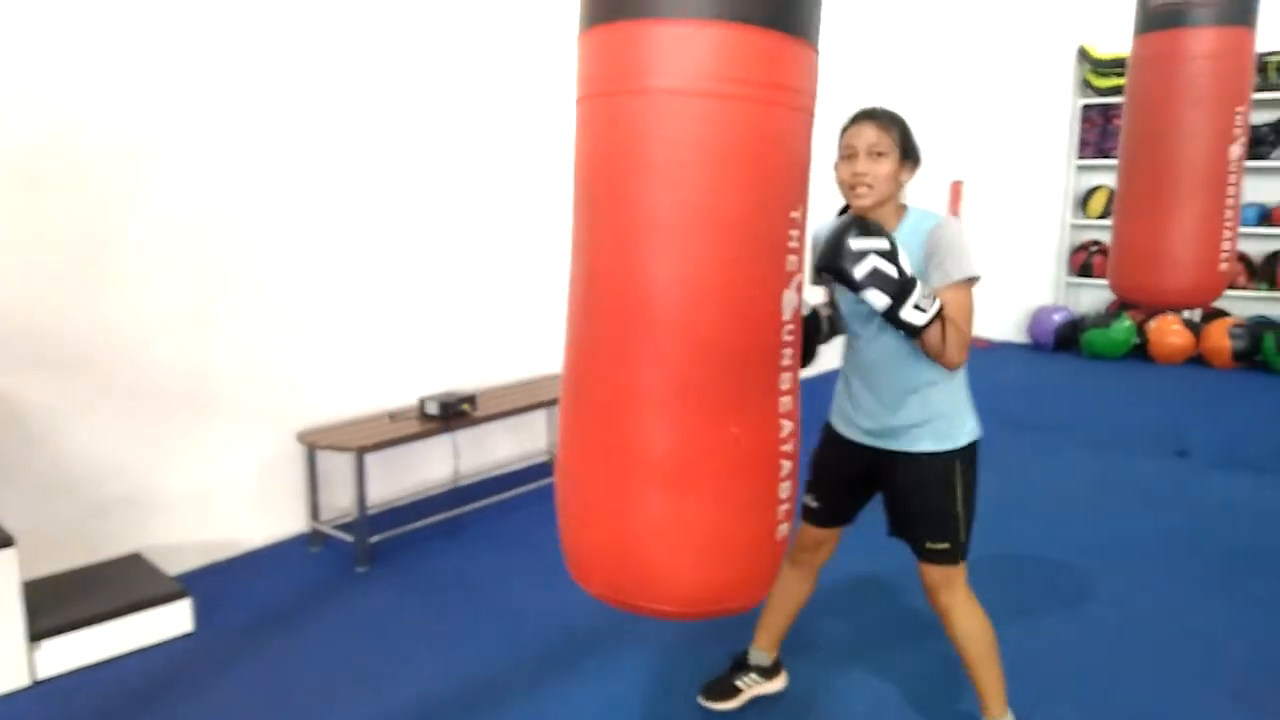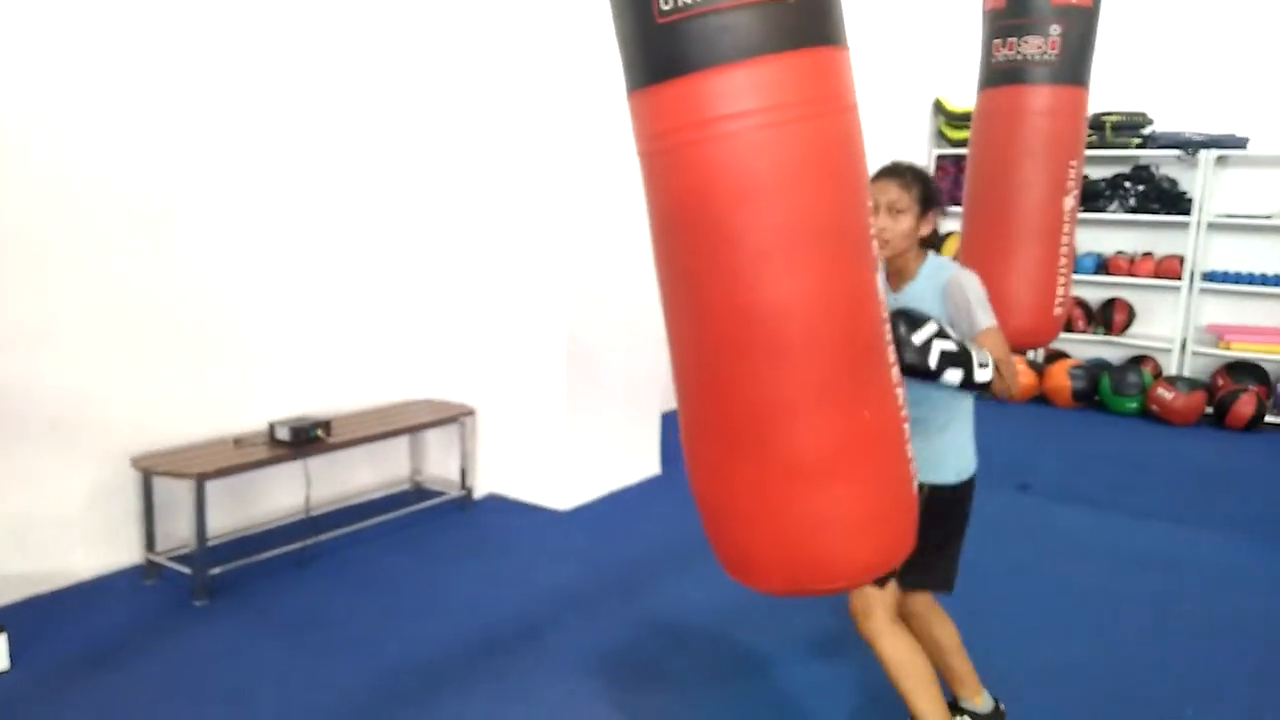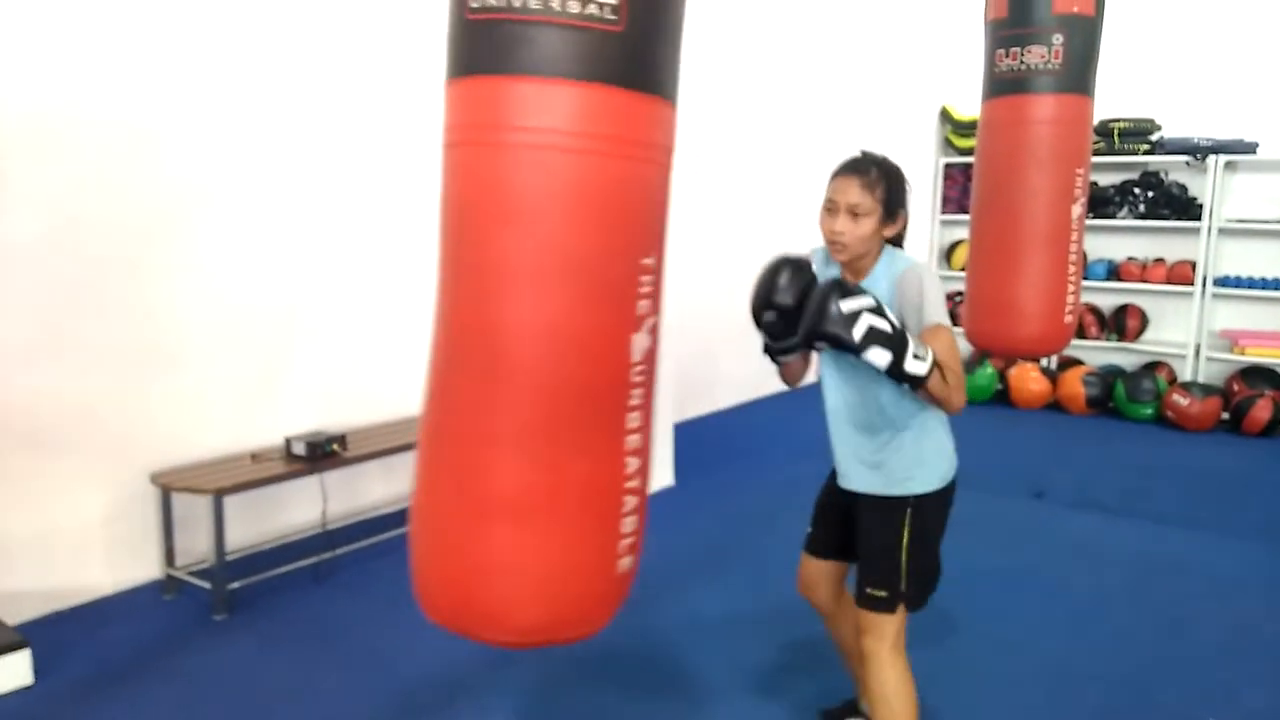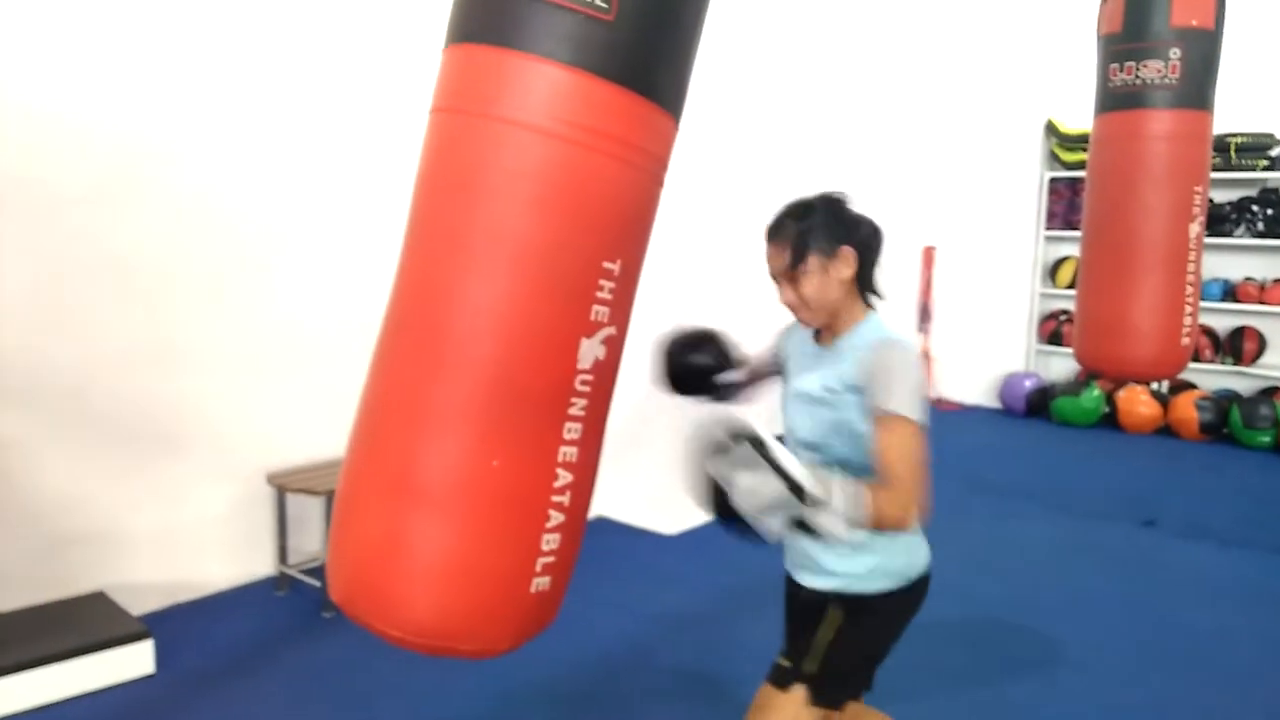
dt=0.7s
person 1, frame 1
left shoulder: (940, 234)
right shoulder: (830, 237)
left elbow: (953, 350)
left wrist: (889, 283)
right wrist: (804, 332)
left hip: (932, 438)
right hip: (854, 426)
left knee: (944, 584)
right knee: (807, 548)
right ankle: (760, 664)
person 1, frame 2
left shoulder: (955, 285)
left elbow: (1007, 380)
left wrist: (948, 358)
left hip: (936, 472)
left knee: (869, 604)
right knee: (910, 600)
person 1, frame 3
left shoulder: (911, 279)
right shoulder: (818, 270)
left elbow: (951, 395)
right elbow: (794, 375)
left wrist: (885, 342)
right wrist: (780, 332)
left hip: (909, 480)
right hip: (853, 468)
left knee: (876, 635)
right knee: (817, 582)
person 1, frame 4
left shoulder: (889, 359)
right shoulder: (803, 338)
left elbow: (900, 506)
right elbow: (764, 369)
right wrist: (732, 374)
left hip: (868, 580)
right hip: (817, 569)
